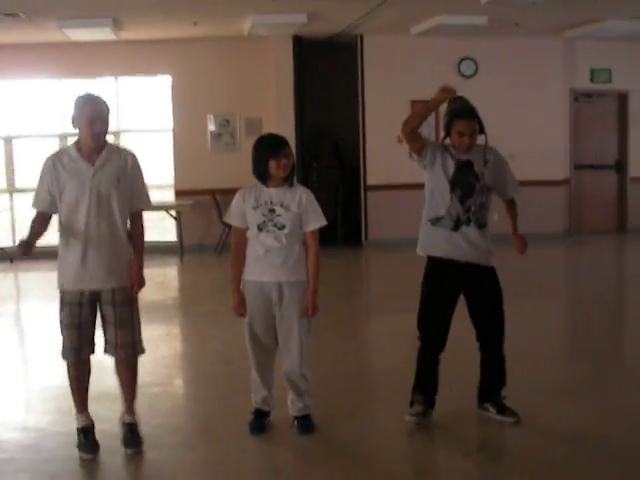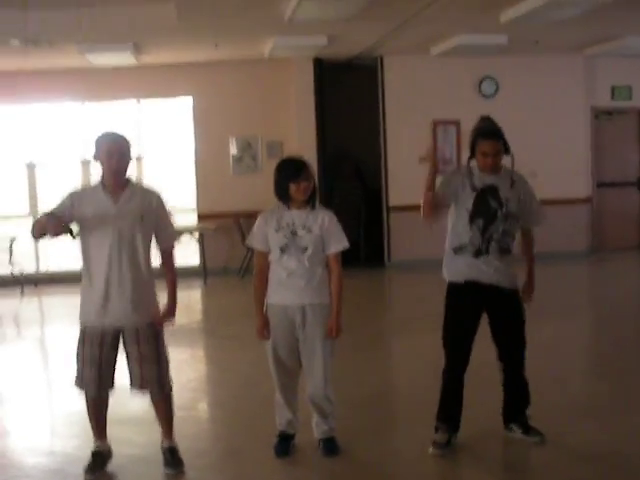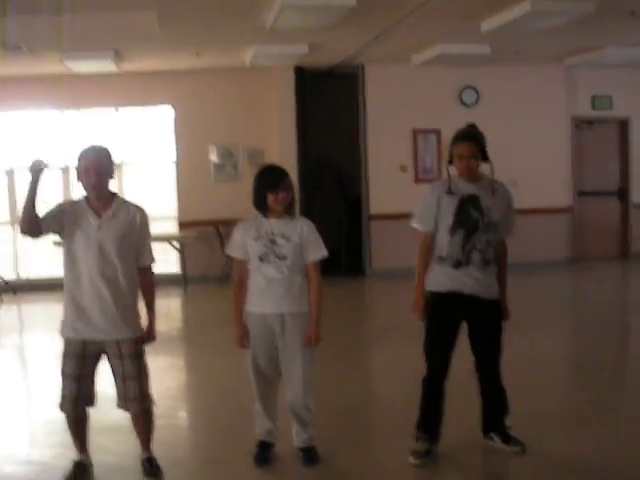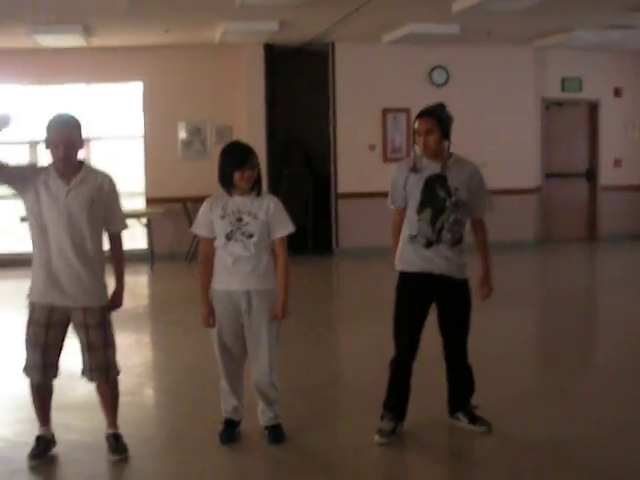
dt=0.2s
person 1, frame 1
left shoulder: (125, 161)
right shoulder: (56, 164)
left elbow: (135, 217)
right elbow: (43, 212)
left wrist: (138, 265)
right wrist: (31, 238)
left hip: (117, 274)
right hip: (74, 275)
left knee: (127, 349)
right knee: (76, 353)
left ankle: (128, 418)
right ankle: (85, 423)
person 1, frame 2
left shoulder: (150, 200)
right shoulder: (80, 199)
left elbow: (167, 250)
right elbow: (39, 231)
left wrist: (172, 300)
right wrist: (48, 220)
left hip: (139, 310)
right hip: (96, 312)
left knee: (158, 382)
right knee: (94, 385)
left ankle: (169, 444)
right ankle: (101, 447)
person 1, frame 3
left shoulder: (133, 216)
right shoulder: (67, 214)
left elbow: (144, 272)
right elbow: (28, 228)
left wrist: (151, 320)
right wrist: (33, 185)
left hip: (122, 325)
right hip: (78, 326)
left knee: (137, 398)
right knee: (73, 400)
person 1, frame 4
left shoulder: (101, 183)
right shoulder: (31, 181)
left elbow: (115, 238)
left wrist: (119, 287)
left hip: (90, 294)
right hip: (46, 294)
left knee: (104, 369)
right knee: (38, 370)
left ankle: (113, 431)
right ankle: (45, 433)
person 2, frame 1
left shoulder: (491, 159)
right shoulder: (435, 155)
left elbow: (509, 196)
right elbow: (408, 131)
left wrist: (516, 230)
right wrist: (437, 100)
left hip: (480, 260)
right hip: (442, 259)
left knee: (492, 333)
right knee: (432, 334)
left ankle: (490, 398)
right ankle: (422, 399)
person 2, frame 2
left shoulder: (517, 183)
right shoulder: (458, 180)
left elbow: (526, 231)
right elbow: (430, 212)
left wrist: (530, 274)
right wrist: (432, 175)
left hip: (505, 283)
right hip: (463, 281)
left knee: (513, 354)
right knee: (456, 357)
left ankle: (515, 417)
right ankle: (446, 425)
person 2, frame 3
left shoulder: (498, 193)
right shoulder: (440, 192)
left elbow: (500, 245)
right elbow: (427, 243)
left wrist: (503, 291)
right wrist: (419, 288)
left hip: (484, 292)
right hip: (443, 290)
left knee: (489, 364)
right knee: (436, 366)
left ankle: (494, 426)
right ankle: (426, 435)
person 2, frame 4
left shoulder: (468, 172)
right shoulder: (407, 171)
left elbow: (477, 222)
right elbow: (399, 218)
left wrist: (485, 269)
right wrist: (397, 259)
left hip: (453, 272)
right hip: (414, 271)
left knee: (456, 344)
right knee: (405, 345)
left ankle: (460, 406)
right ankle: (392, 414)
person 3, frame 1
left shoulder: (302, 196)
right shoulder: (245, 197)
left elbow: (312, 247)
right elbow: (238, 247)
left wrist: (312, 291)
right wrist: (235, 290)
left hip: (292, 284)
right hip: (256, 284)
left knee: (294, 353)
right knee: (260, 351)
left ankle: (301, 408)
right ankle: (261, 406)
person 3, frame 2
left shoulder: (324, 219)
right shoulder: (267, 221)
left elbow: (335, 269)
right elbow: (261, 270)
left wrist: (336, 313)
right wrist: (259, 313)
left hip: (315, 306)
right hip: (279, 307)
left knee: (319, 376)
right knee: (284, 374)
left ankle: (325, 430)
right ankle: (286, 429)
person 3, frame 3
left shoulder: (303, 228)
right shoulder: (246, 230)
left elbow: (313, 277)
right elbow: (239, 279)
left wrist: (315, 321)
right wrist: (239, 321)
left hip: (294, 314)
right hip: (258, 315)
left knee: (298, 383)
right knee: (263, 382)
left ankle: (305, 439)
right ankle: (265, 437)
person 3, frame 4
left shoulder: (269, 204)
right shoulder: (212, 207)
left elbow: (280, 254)
right elbow: (206, 257)
left wrist: (282, 297)
right wrist: (205, 300)
left hip: (261, 292)
right hip: (224, 293)
left knee: (264, 362)
right knee: (229, 360)
left ankle: (271, 418)
right ankle: (231, 416)
